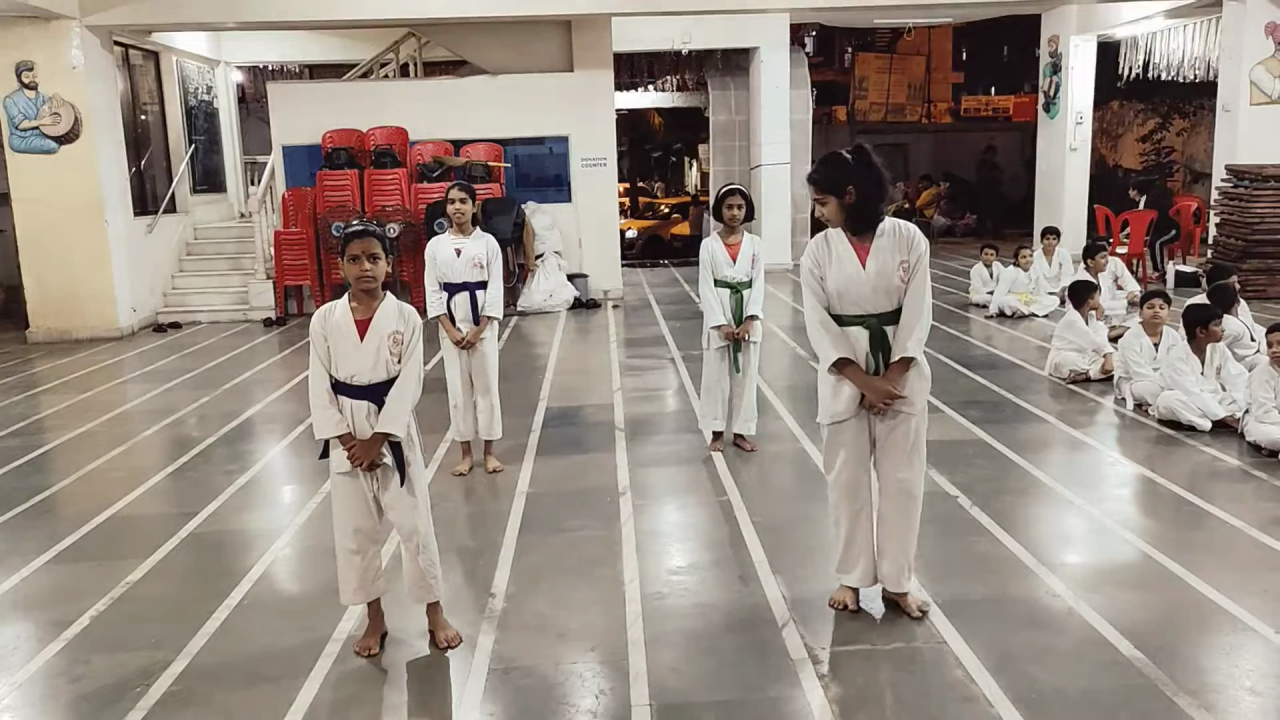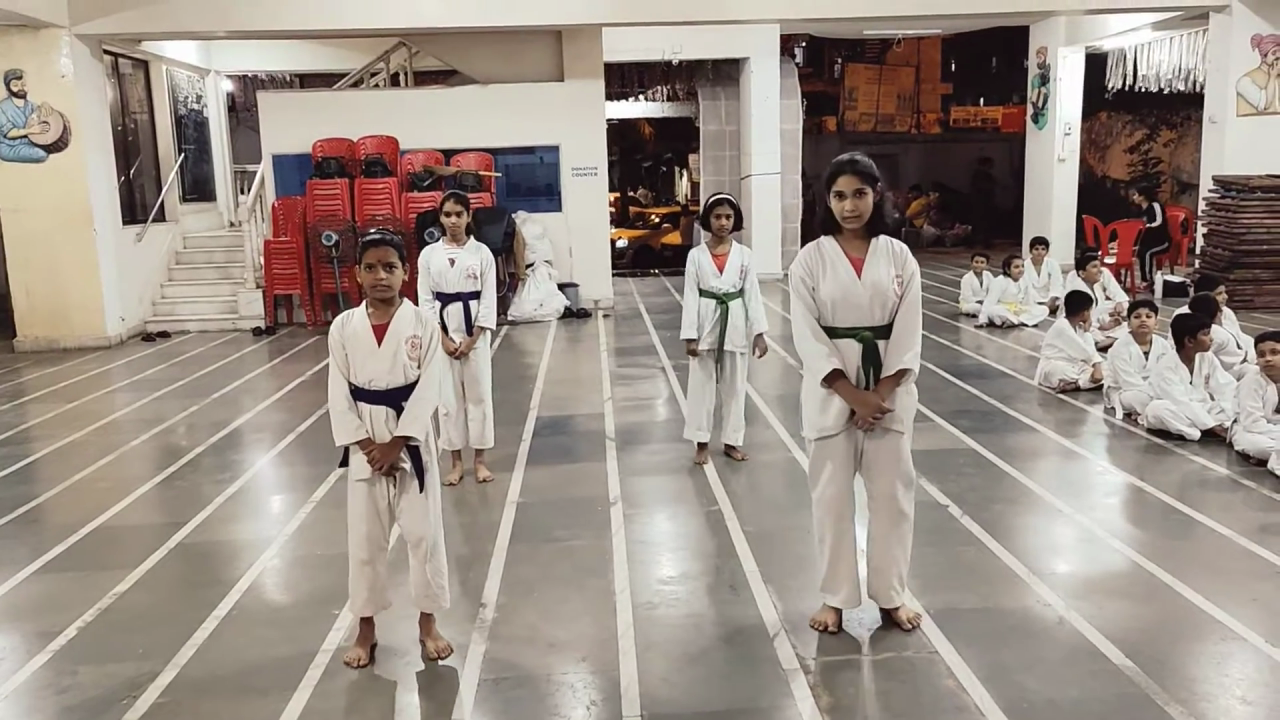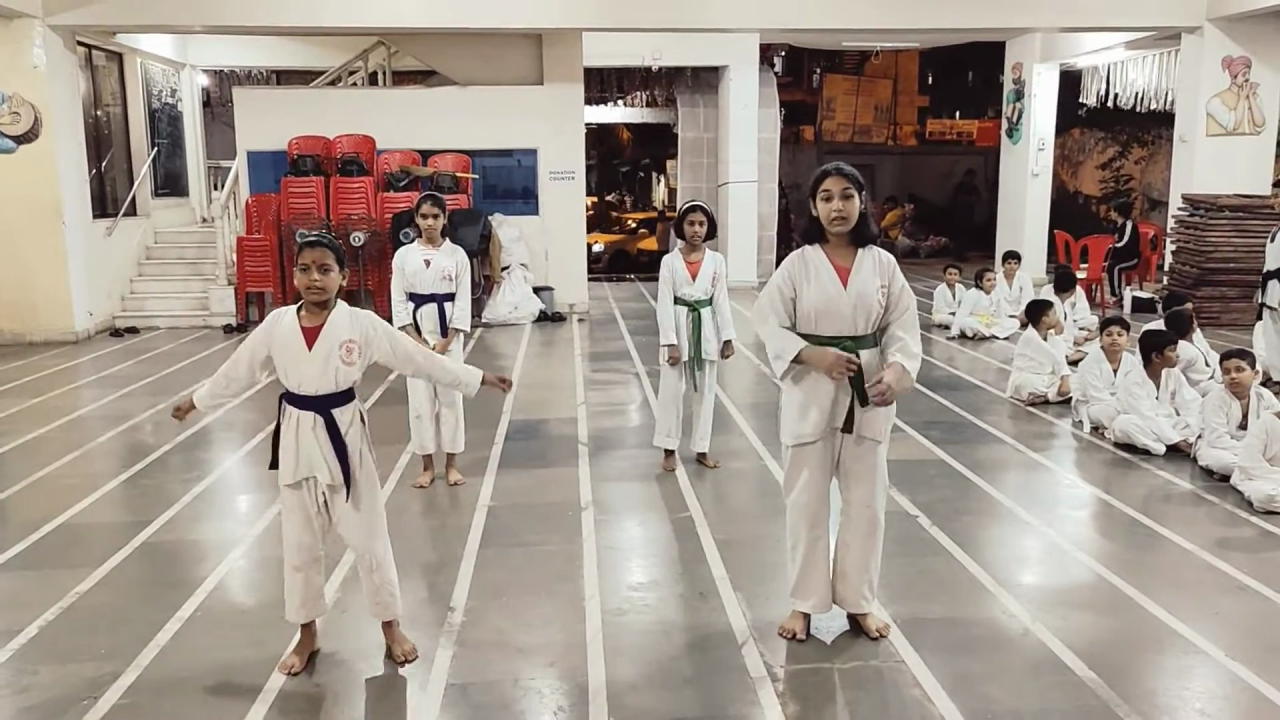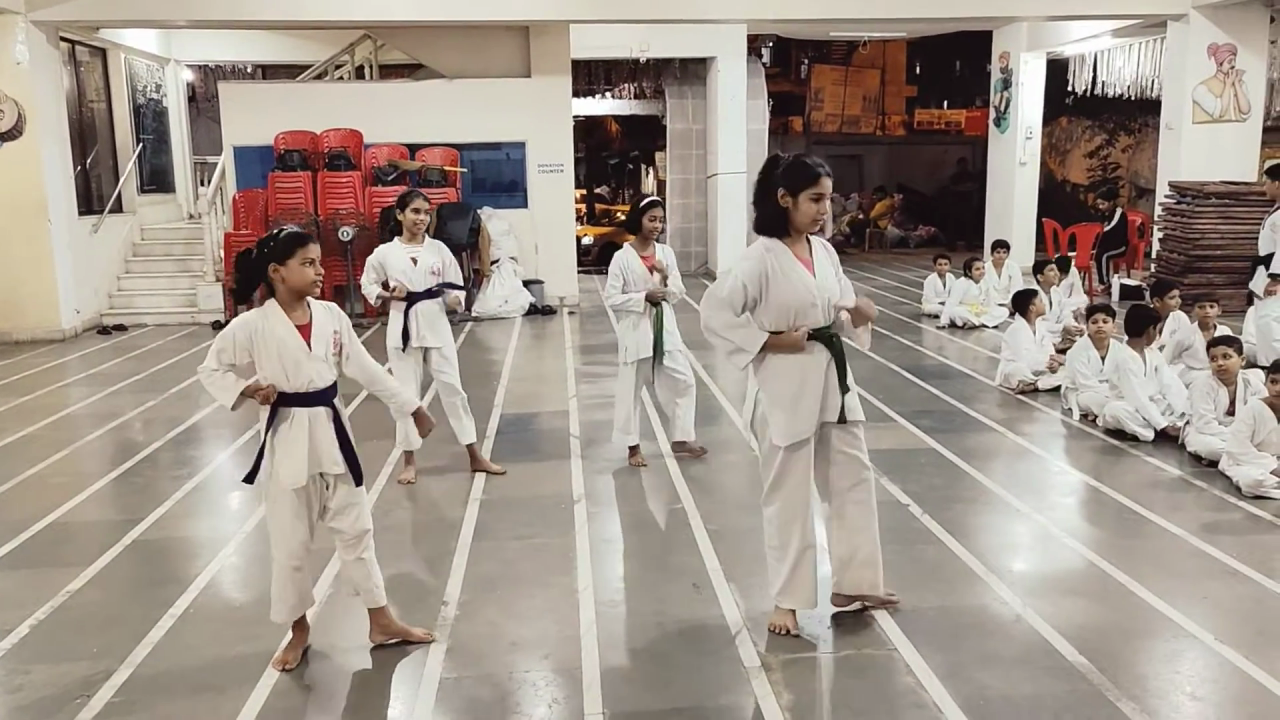
dt=1s
person 1, frame 1
left shoulder: (907, 238)
right shoulder: (819, 250)
left elbow: (917, 314)
right elbow: (819, 325)
left wrist: (890, 379)
right wrist: (864, 381)
left hip: (902, 373)
right hip: (844, 376)
left knee: (902, 477)
right knee: (846, 479)
left ankle: (897, 580)
right ankle: (852, 576)
person 1, frame 2
left shoulder: (898, 255)
right shoulder: (810, 259)
left elbow: (908, 330)
right elbow: (807, 335)
left wrist: (882, 393)
right wrist: (853, 395)
left hip: (889, 389)
right hip: (831, 390)
left knee: (893, 492)
right knee: (831, 495)
left ankle: (890, 594)
right ankle: (835, 595)
person 1, frame 3
left shoulder: (883, 264)
right shoulder: (797, 264)
left elbow: (903, 329)
right elbow: (768, 324)
left wrist: (895, 374)
right wrist: (815, 355)
left hip: (869, 394)
right hip: (811, 392)
left knee: (866, 500)
right knee: (806, 500)
left ankle: (858, 601)
right ankle: (804, 602)
person 1, frame 4
left shoulder: (823, 251)
right shoulder: (761, 258)
left elbow: (842, 317)
right elbow: (715, 314)
left wrist: (857, 314)
right wrist: (771, 342)
left hip: (831, 380)
right hip: (786, 386)
left knee: (853, 479)
right knee: (787, 496)
left ankle: (854, 583)
right ankle: (787, 598)
person 2, frame 1
left shoulder: (405, 317)
right shoulder: (325, 320)
left elbow: (408, 385)
right elbow: (320, 386)
left wrist: (377, 440)
right wrist: (346, 440)
left hip: (393, 435)
right hip: (346, 441)
left knee: (415, 526)
right knee: (354, 534)
left ankle: (434, 611)
right ankle: (375, 618)
person 2, frame 2
left shoulder: (422, 323)
right shoulder: (343, 327)
left elbow: (428, 390)
right elbow: (339, 394)
left wrist: (396, 443)
right wrist: (366, 445)
left hip: (412, 441)
right hip: (364, 443)
left knee: (424, 533)
right knee: (364, 539)
left ankle: (427, 622)
right ankle: (366, 628)
person 2, frame 3
left shoulder: (361, 324)
right shoulder: (276, 324)
left elbow: (418, 357)
right elbow: (240, 368)
left wrist: (476, 376)
right wrist: (196, 400)
left hip: (344, 437)
right hip: (297, 442)
left knee: (368, 539)
right knee: (299, 546)
left ankle: (390, 626)
right ankle: (307, 635)
person 2, frame 4
left shoulder: (331, 315)
right shoulder: (251, 325)
left elbow: (365, 367)
right elbow: (210, 370)
left wrist: (409, 405)
right wrist: (245, 392)
left hip: (331, 431)
right hip: (285, 438)
left knee: (355, 528)
right knee: (289, 544)
left ankle: (381, 620)
right ankle: (298, 631)
person 3, frame 1
left shoulder: (487, 242)
right shoulder: (435, 246)
left elbow: (495, 289)
right elbow: (432, 292)
left wrist: (478, 330)
right wrist: (451, 331)
left hip: (482, 323)
right hip: (450, 326)
left knee: (486, 386)
right knee: (458, 388)
left ankle: (488, 450)
right ankle: (466, 453)
person 3, frame 2
left shoulder: (481, 252)
right shoulder: (429, 255)
left elbow: (488, 300)
right elbow: (426, 301)
left wrist: (471, 340)
right wrist: (444, 340)
left hip: (475, 333)
right hip: (442, 335)
left knee: (479, 394)
right knee: (449, 397)
left ankle: (479, 460)
right ankle: (456, 462)
person 3, frame 3
left shoulder: (456, 254)
right shoulder: (403, 255)
left elbow: (463, 301)
right elbow: (398, 301)
left wrist: (447, 341)
right wrist: (416, 341)
left hip: (448, 334)
right hip: (415, 335)
left knee: (451, 398)
right knee: (420, 399)
left ankle: (451, 464)
right ankle: (427, 465)
person 3, frame 4
left shoulder: (438, 249)
right shoulder: (384, 253)
left elbow: (457, 283)
right elbow: (367, 285)
left wrist: (455, 298)
right wrist: (388, 296)
left hip: (436, 324)
right hip: (403, 328)
left knee: (452, 388)
right knee: (407, 396)
left ankle: (475, 456)
right ankle: (409, 461)
person 4, frame 1
left shoulder: (754, 243)
right shoulder: (709, 245)
left elbow: (758, 283)
right elbow: (706, 287)
left wrist: (750, 319)
right wrist: (721, 324)
left hip: (747, 317)
right hip: (718, 318)
left knee: (746, 376)
right knee: (716, 375)
left ankle: (740, 431)
right ankle: (717, 432)
person 4, frame 2
left shoulder: (744, 254)
right shoulder: (696, 255)
left elbow: (752, 294)
right elbow: (690, 296)
left wrist: (759, 332)
right wrist: (690, 336)
left hip: (736, 327)
right hip: (705, 327)
left knee: (735, 386)
right knee: (701, 385)
left ankle: (731, 441)
right ankle: (702, 443)
person 4, frame 3
left shoulder: (716, 261)
right shoulder: (670, 261)
left elbow: (721, 300)
right elbow: (665, 302)
left wrist: (727, 337)
right wrist: (670, 342)
left hip: (706, 331)
right hip: (678, 330)
left knee: (705, 392)
right knee: (671, 392)
left ankle: (701, 449)
right ankle: (669, 449)
person 4, frame 4
left shoulder: (666, 253)
right shoulder: (622, 256)
left elbow: (677, 294)
right elbow: (612, 298)
left wrist: (666, 278)
right wrist: (645, 297)
left hip: (664, 325)
right hip: (635, 326)
left knee: (683, 380)
right knee: (630, 388)
left ankle: (681, 439)
right ankle: (633, 446)
